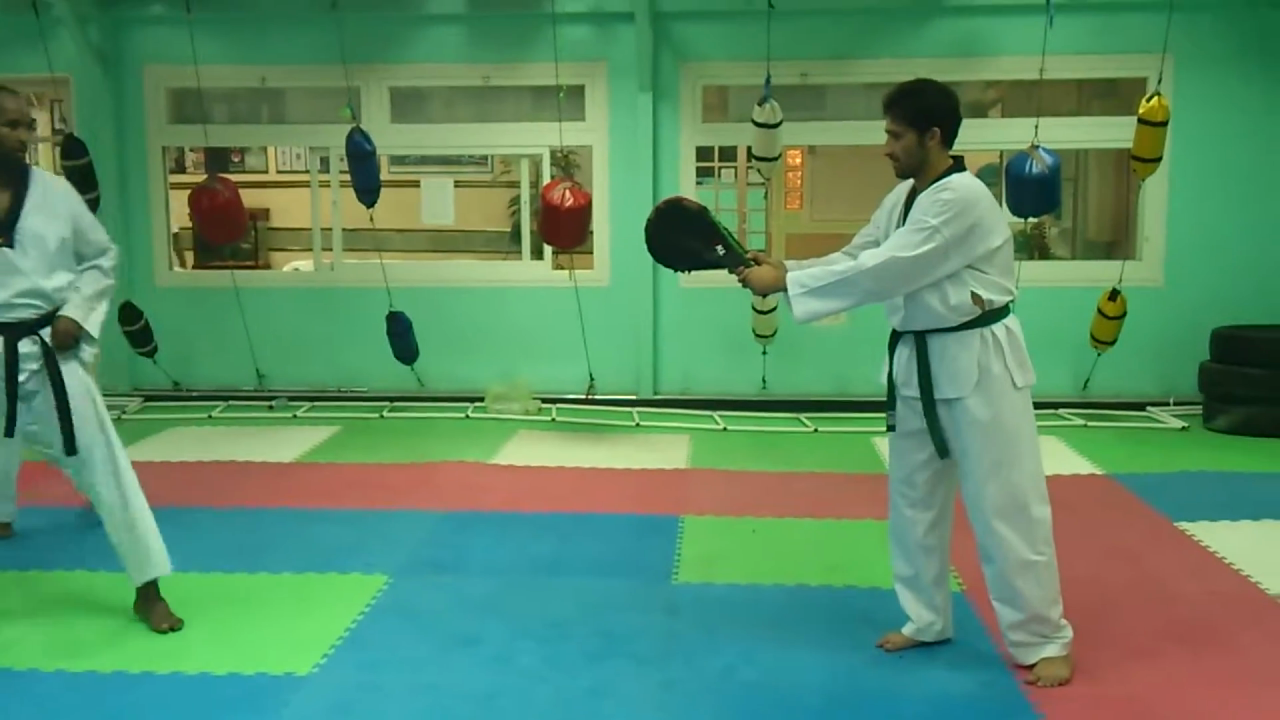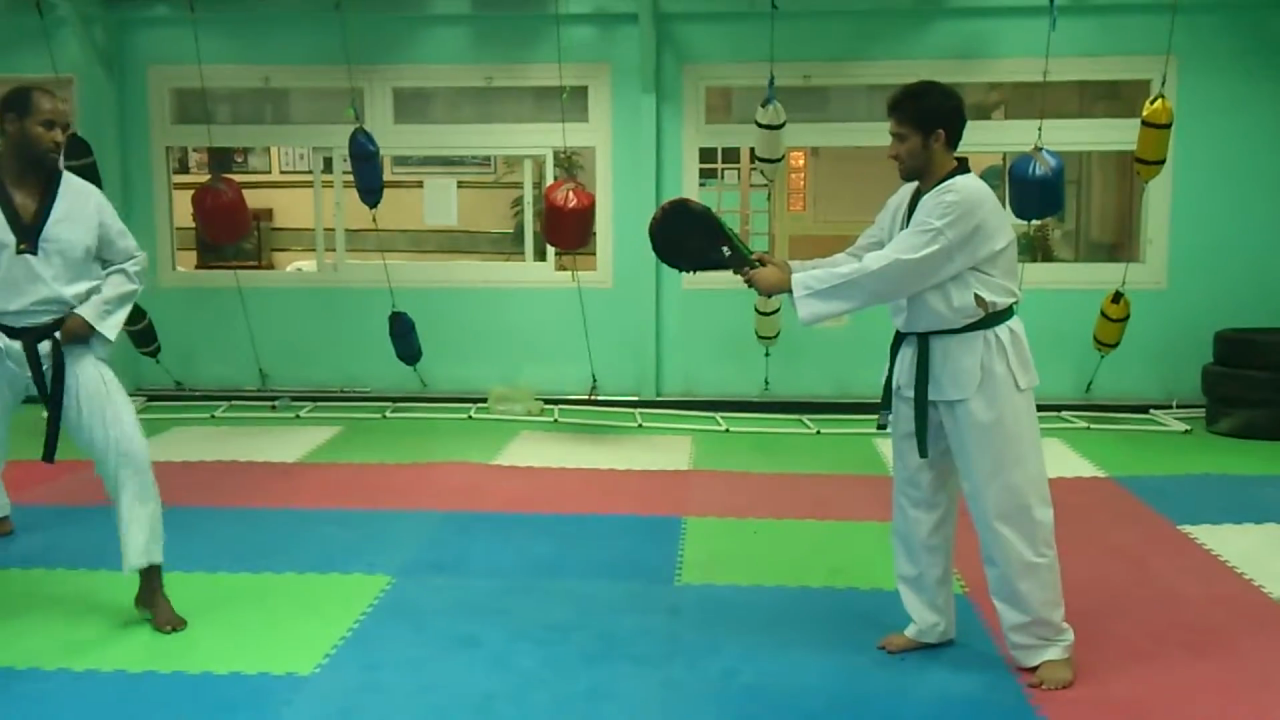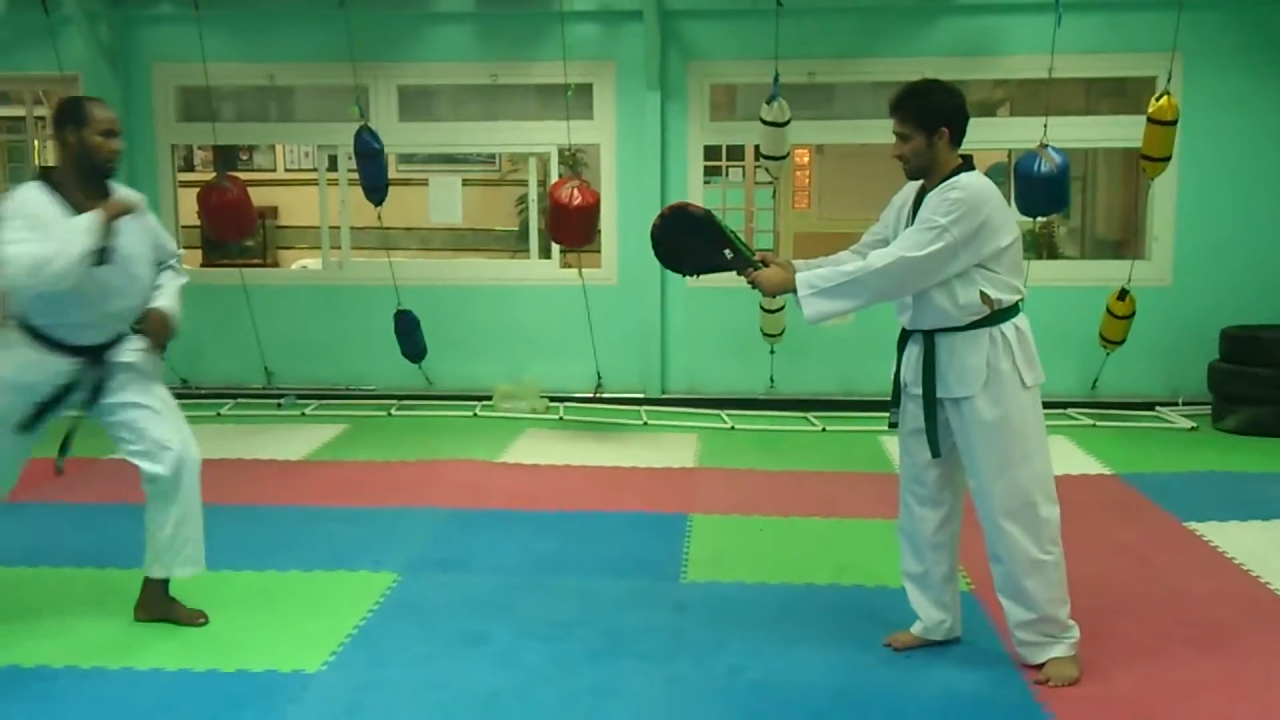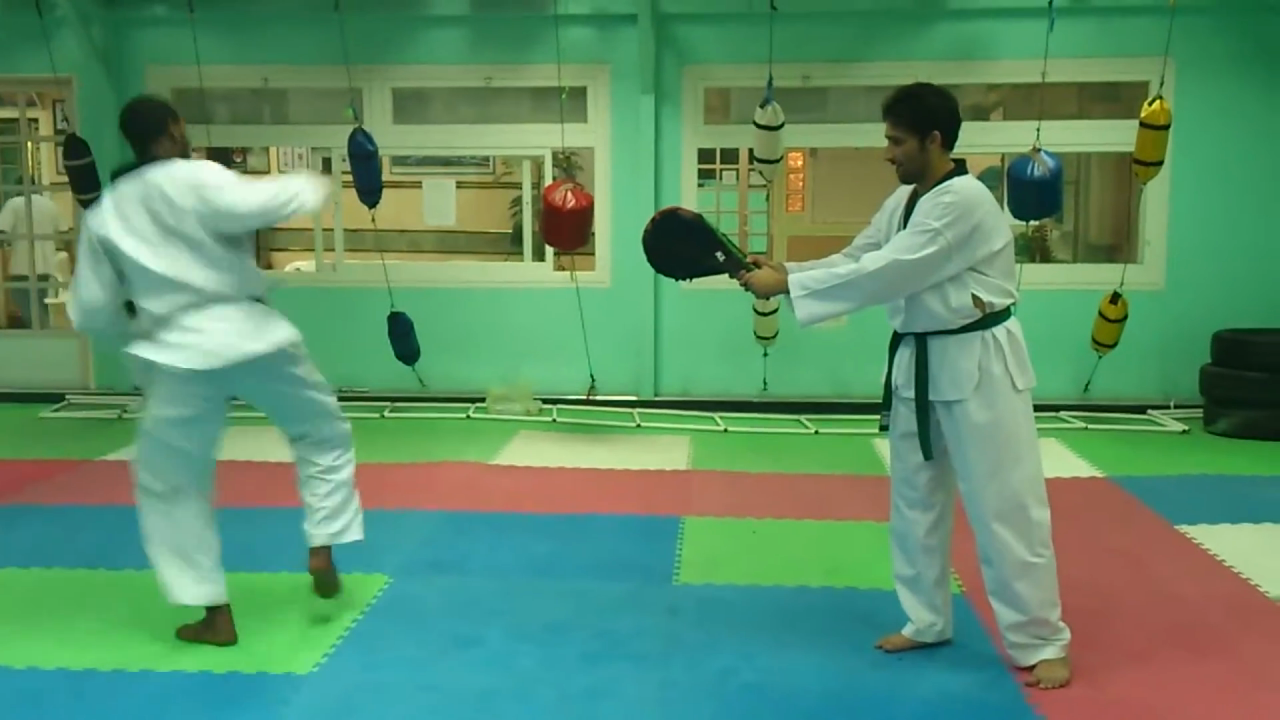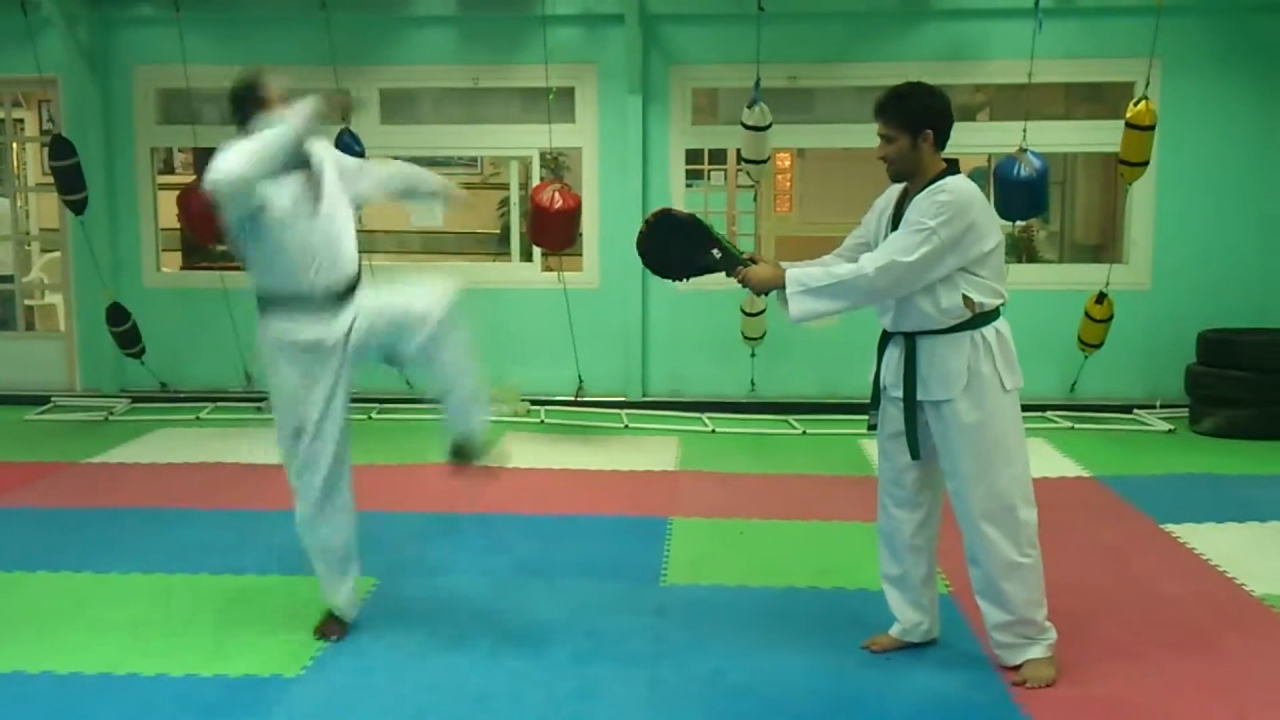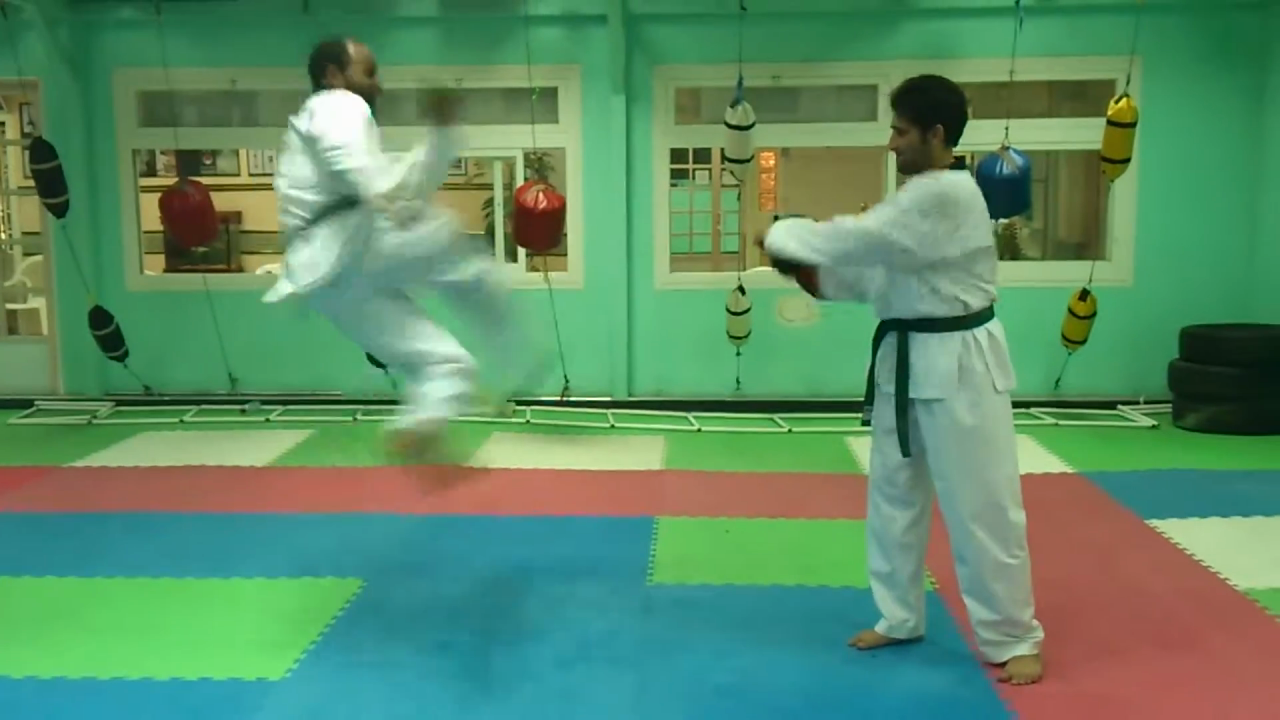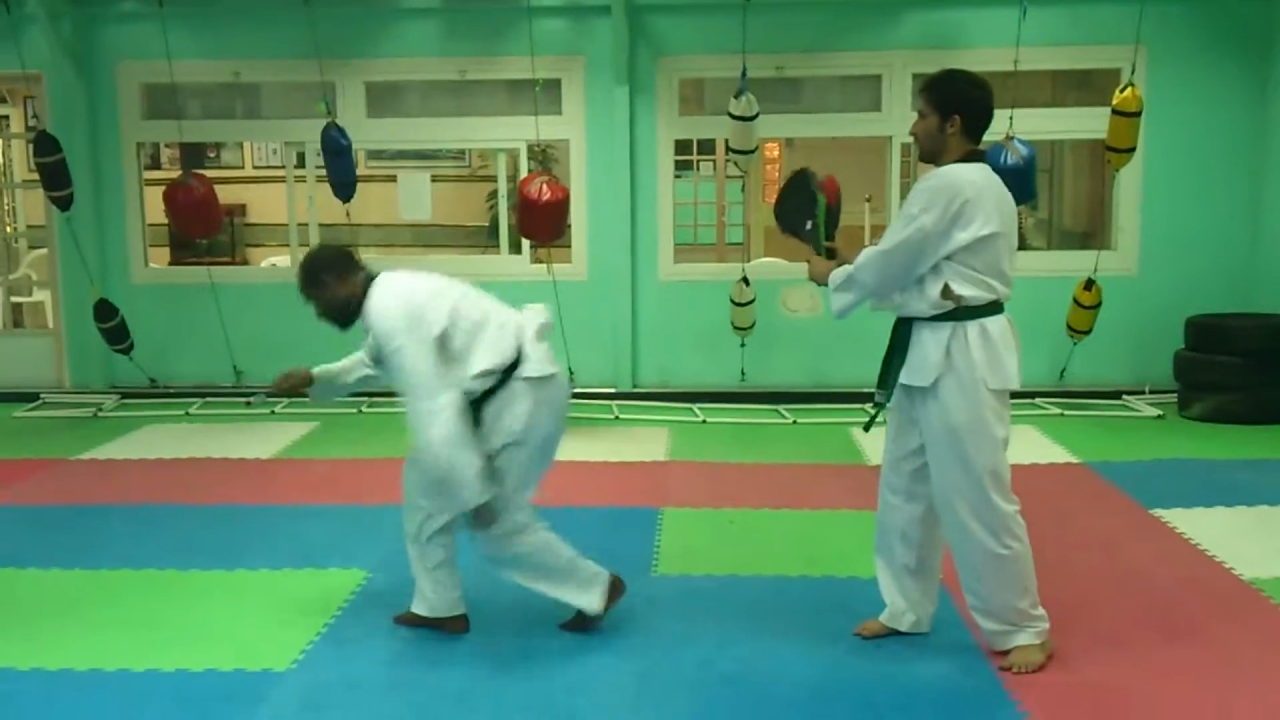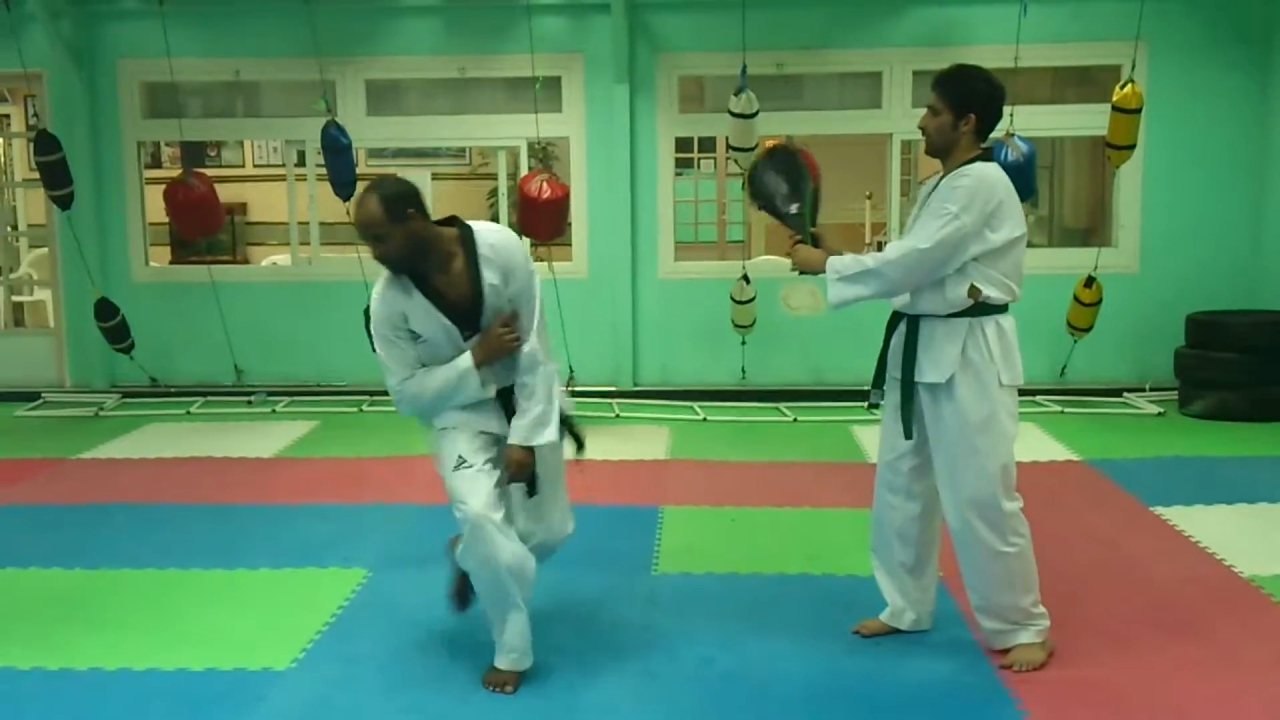
dt=0.4s
person 1, frame 1
left shoulder: (963, 199)
right shoulder: (904, 197)
left elbow: (885, 271)
right elbow: (855, 258)
left wrist: (786, 283)
right wrist: (785, 267)
left hip: (977, 363)
right hip: (918, 361)
left knee: (1003, 504)
right knee: (914, 497)
left ankle: (1043, 640)
right ankle: (926, 620)
person 1, frame 2
left shoulder: (967, 200)
right shoulder: (908, 199)
left elbow: (889, 272)
right elbow: (860, 257)
left wrist: (790, 285)
right wrist: (789, 268)
left hip: (980, 365)
right hip: (921, 363)
left knee: (1007, 505)
right knee: (918, 498)
left ankle: (1045, 642)
right ankle: (928, 621)
person 1, frame 3
left shoulder: (972, 197)
right shoulder: (912, 197)
left elbow: (894, 271)
right elbow: (863, 256)
left wrist: (795, 284)
right wrist: (793, 267)
left hip: (986, 362)
right hip: (928, 359)
left knee: (1013, 502)
right knee: (924, 495)
left ankle: (1051, 640)
right ankle: (935, 619)
person 1, frame 4
left shoulder: (964, 201)
right shoulder: (904, 201)
left elbow: (885, 274)
right elbow: (858, 257)
left wrist: (786, 285)
right wrist: (786, 269)
left hip: (978, 366)
right hip: (919, 363)
left knee: (1004, 505)
right knee: (915, 499)
left ankle: (1042, 641)
right ankle: (927, 621)
person 1, frame 5
left shoulder: (957, 201)
right shoulder: (895, 200)
left elbow: (881, 275)
right elbow: (846, 261)
left wrist: (784, 281)
right wrist: (776, 271)
left hip: (967, 365)
right hip: (908, 363)
left knee: (992, 506)
right knee: (902, 498)
left ankle: (1028, 641)
right ankle: (913, 621)
person 1, frame 6
left shoulder: (946, 194)
right shoulder: (916, 193)
left elbow: (856, 238)
right elbow: (880, 271)
left wrist: (782, 236)
right wrist: (824, 279)
left hip: (957, 365)
right hip: (905, 359)
left knee: (981, 506)
right knee: (893, 494)
left ankle: (1015, 638)
right ankle: (900, 617)
person 1, frame 7
left shoulder: (946, 184)
right shoulder: (984, 185)
left elbow: (889, 262)
left wrist: (833, 278)
right wrist: (853, 272)
left hip: (961, 357)
right hip: (933, 354)
left knee: (976, 498)
right knee: (905, 487)
left ankle: (1024, 628)
right ankle: (906, 610)
person 1, frame 8
left shoulder: (980, 185)
right shoulder: (946, 184)
left elbow: (911, 263)
right elbow: (913, 265)
left wrist: (827, 265)
right wrist: (836, 258)
left hip: (968, 356)
right hip: (919, 350)
left knee: (980, 497)
right knee: (901, 484)
left ankle: (1023, 627)
right ankle: (906, 608)
person 2, frame 1
left shoulder: (55, 194)
left elbow: (100, 258)
left wrist: (76, 314)
left hip: (48, 348)
left knee: (100, 458)
left ankle: (147, 589)
person 2, frame 2
left shoulder: (83, 197)
left elbow: (129, 262)
left wrist: (92, 315)
left hip: (69, 346)
left knee: (127, 450)
left ankle: (150, 584)
person 2, frame 3
left shoulder: (129, 204)
left elbow: (168, 261)
left wrist: (161, 306)
right wrist: (89, 228)
left hip: (116, 361)
left knee: (175, 457)
left ankle: (156, 590)
person 2, frame 4
left shoulder: (105, 214)
right shoulder: (195, 177)
left elbow: (92, 314)
right elbow: (253, 206)
right wrist: (305, 186)
left hip: (177, 355)
right hip: (253, 337)
left knee: (165, 487)
right knee: (325, 438)
left ankle: (215, 612)
right ankle: (323, 547)
person 2, frame 5
left shoulder: (319, 155)
right shoulder: (233, 166)
left elbow: (371, 177)
right elbow: (227, 188)
left wrist: (436, 185)
right wrist: (298, 120)
left hip: (353, 308)
right hip: (297, 338)
left knee: (433, 308)
right knee: (320, 477)
left ankle: (467, 437)
right ankle: (340, 597)
person 2, frame 6
left shoulder: (320, 118)
right shoulder: (334, 108)
right elbow: (345, 149)
right wrist: (385, 188)
left hip: (329, 280)
right hip: (356, 242)
left knee: (444, 360)
person 2, frame 7
left shoulder: (389, 316)
right shoulder: (387, 298)
left elbow: (433, 415)
right elbow: (373, 364)
left wrist: (472, 496)
right wrist: (317, 378)
left hip: (522, 392)
right hip: (494, 389)
left knee: (497, 527)
right knee: (425, 488)
left ankle: (597, 590)
right ankle: (438, 607)
person 2, frame 8
left shoulder: (500, 247)
right shoulder: (389, 300)
left elbow: (533, 348)
right elbow: (407, 393)
left wrist: (526, 437)
right wrist: (476, 360)
left hip: (524, 394)
right hip: (456, 408)
left knee: (546, 528)
right knee: (481, 519)
left ankle: (470, 554)
right ankle: (513, 651)
